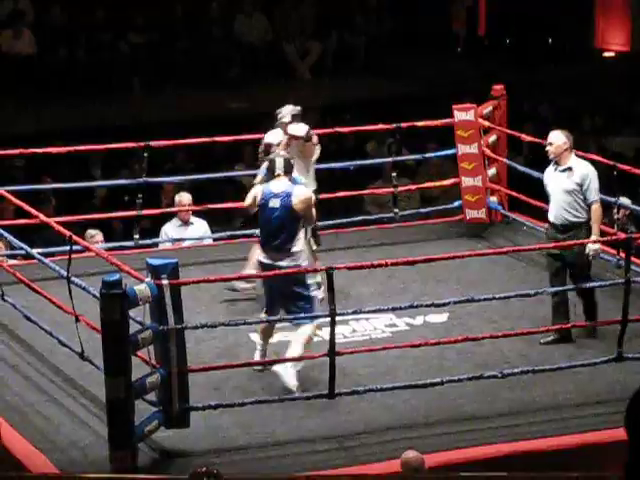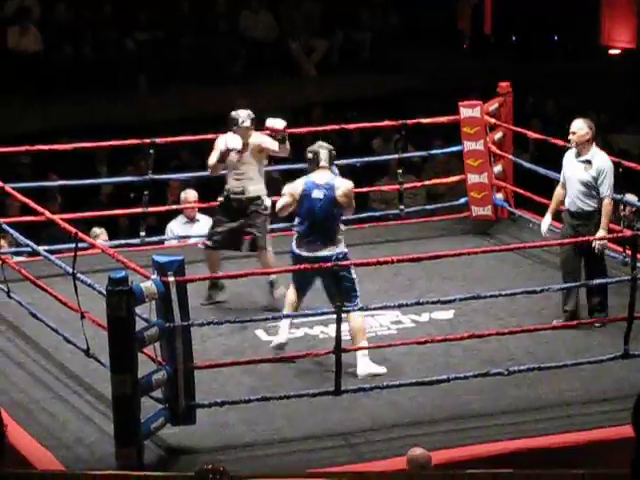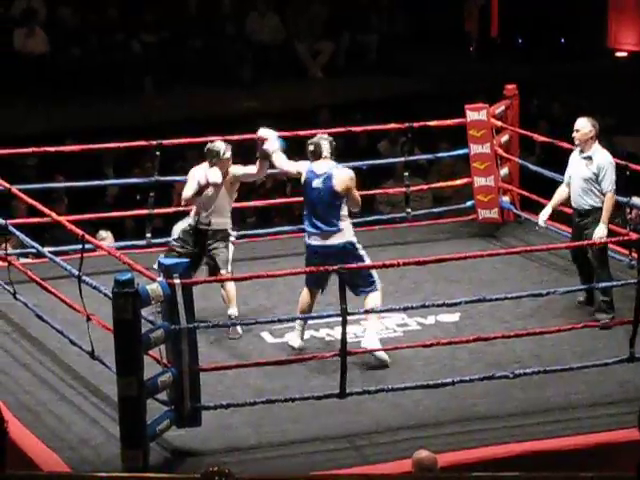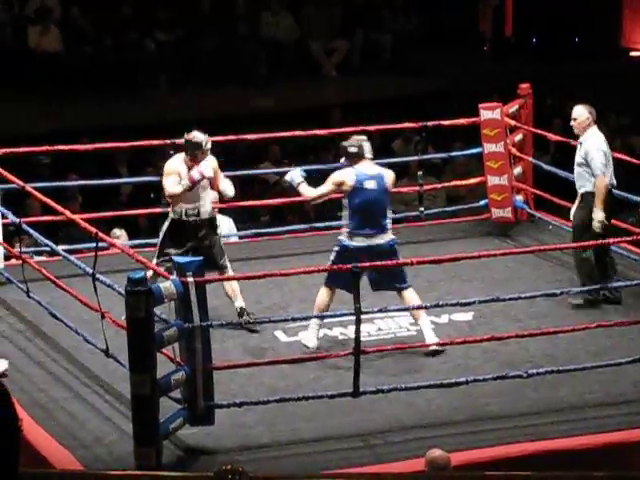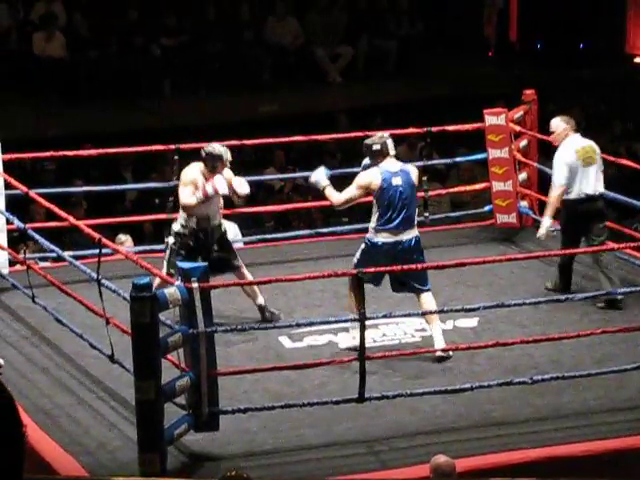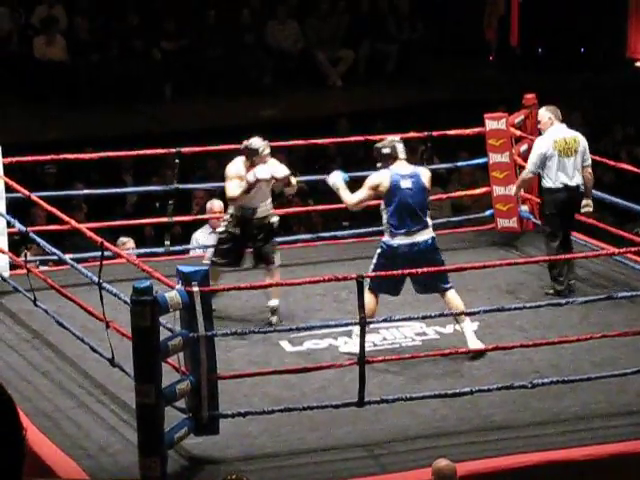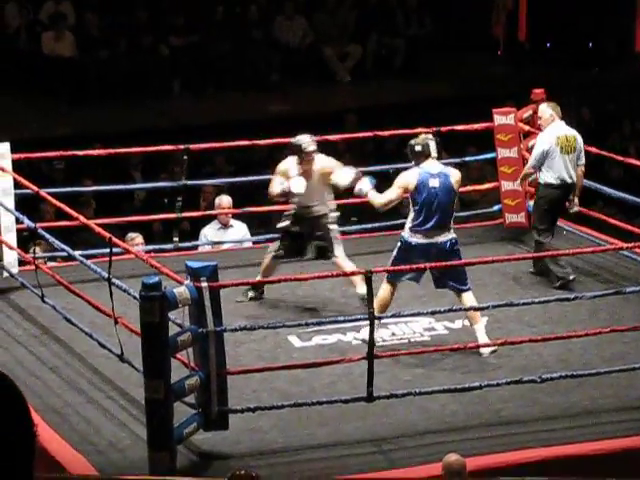
dt=0.3s
person 1, frame 1
left shoulder: (259, 191)
right shoulder: (303, 194)
left elbow: (247, 208)
right elbow: (310, 221)
left hip: (267, 262)
right hip: (292, 266)
left knee: (272, 311)
right knee: (307, 322)
left ankle: (261, 354)
right ankle: (287, 365)
person 1, frame 2
left shoulder: (299, 185)
right shoulder: (345, 186)
left elbow: (280, 211)
left hip: (303, 253)
right hip: (333, 255)
left knee: (297, 289)
right knee: (352, 306)
left ankle: (283, 331)
right ankle: (363, 361)
person 1, frame 3
left shoulder: (304, 170)
right shoulder: (345, 175)
left elbow: (280, 163)
right elbow: (356, 206)
left wrist: (272, 143)
left hip: (315, 245)
right hip: (343, 244)
left knee: (311, 289)
right knee: (371, 288)
left ankle: (297, 336)
right ankle: (371, 338)
person 1, frame 4
left shoulder: (344, 176)
right shoulder: (388, 175)
left elbow: (313, 196)
left wrist: (298, 180)
left hip: (352, 245)
right hip: (383, 244)
left knee: (329, 286)
right knee: (405, 288)
left ankle: (312, 334)
right ankle: (430, 337)
person 1, frame 5
left shoulder: (370, 176)
right shoulder: (412, 171)
left elbow: (339, 201)
left wrist: (323, 182)
left hip: (379, 243)
right hip: (409, 242)
left knee: (356, 283)
right knee: (423, 291)
right ankle: (439, 343)
person 1, frame 6
left shoulder: (380, 178)
right shoulder: (424, 174)
left elbow: (351, 201)
left wrist: (338, 184)
left hip: (394, 246)
right hip: (425, 243)
left knee: (372, 290)
right knee: (446, 289)
left ankle: (358, 341)
right ankle: (471, 340)
person 1, frame 7
left shoulder: (409, 177)
right shoulder: (455, 175)
left elbow: (382, 203)
left wrist: (366, 189)
left hip: (414, 242)
right hip: (444, 243)
left knee: (390, 281)
right knee: (463, 290)
right ankle: (483, 340)
person 2, frame 1
left shoulder: (584, 170)
right shoulder: (549, 172)
left elbow: (595, 205)
left wrist: (595, 237)
left hip: (578, 232)
right hip: (554, 232)
left knee: (582, 282)
right knee: (556, 285)
left ankle: (591, 322)
right ankle: (561, 330)
person 2, frame 2
left shoulder: (602, 163)
right shoulder: (569, 156)
left elbow: (607, 199)
left wrist: (603, 230)
right wrist: (549, 213)
left hip: (592, 220)
right hip: (570, 217)
left knee: (595, 269)
right knee: (568, 266)
left ankle: (598, 311)
right ankle: (569, 313)
person 2, frame 3
left shoulder: (603, 159)
right shoulder: (575, 156)
left elbow: (610, 195)
right elbow: (566, 186)
left wrist: (603, 225)
right wrist: (549, 207)
left hip: (594, 217)
right hip: (578, 215)
left knee: (599, 263)
right knee: (578, 258)
left ankle: (605, 309)
right ankle: (590, 295)
person 2, frame 4
left shoulder: (592, 142)
right shoulder: (589, 140)
left elbow: (601, 178)
left wrist: (598, 209)
right wrist: (578, 201)
left hip: (593, 200)
right hip: (599, 199)
left knee: (580, 246)
right knee: (601, 245)
left ankle: (590, 293)
right ankle: (611, 291)
person 2, frame 5
left shoulder: (564, 152)
right shoulder: (592, 146)
left elbow: (558, 189)
right elbow: (600, 174)
left wrist: (547, 218)
left hip: (576, 206)
right hip: (596, 203)
left knee: (569, 248)
right knee: (598, 249)
left ankle: (562, 286)
right ankle: (612, 292)
person 2, frame 6
left shoulder: (543, 141)
right shoulder: (578, 138)
left elbow: (529, 174)
right elbow: (588, 172)
left wrist: (517, 187)
right wrist: (588, 197)
left hip: (553, 195)
right hip: (574, 193)
left knee: (554, 241)
right knee: (565, 237)
left ankle: (560, 285)
right ankle: (568, 277)
person 2, frame 7
left shoulder: (546, 137)
right shoulder: (575, 136)
left elbow: (530, 168)
right elbow: (580, 170)
left wrist: (522, 178)
right wrist: (575, 195)
left hip: (548, 190)
right hip: (566, 189)
left knee: (541, 234)
right knee: (547, 230)
left ankle: (562, 273)
right ankle: (540, 267)
person 3, frame 1
left shoulder: (305, 136)
right shoulder: (277, 136)
left elbow: (314, 151)
right elbow: (264, 161)
left wrist: (307, 137)
right wrist: (265, 149)
left knee: (307, 243)
left ankle: (317, 283)
right ankle: (248, 278)
person 3, frame 2
left shoulder: (259, 140)
right shoulder: (223, 141)
left elbow: (283, 152)
right elbow: (212, 169)
left wrist: (282, 137)
right wrist: (223, 154)
left hip: (255, 200)
right hip: (231, 198)
left knee: (261, 247)
right knee: (211, 245)
left ankle: (272, 284)
right ankle: (216, 286)
person 3, frame 3
left shoulder: (233, 172)
right shoulder: (197, 172)
left elbow: (258, 174)
right elbow: (186, 201)
left wrist: (264, 158)
right wrist: (201, 186)
left hip: (220, 231)
right hip: (195, 228)
left knee: (223, 273)
left ankle: (233, 318)
person 3, frame 4
left shoulder: (210, 162)
right shoulder: (174, 165)
left elbow: (217, 183)
right elbow: (171, 195)
left wrist: (224, 188)
right wrist: (192, 180)
left hip: (205, 221)
right hip: (179, 223)
left knee: (223, 268)
right knee: (159, 268)
left ankle: (242, 312)
person 3, frame 5
left shoulder: (225, 174)
right shoulder: (190, 174)
left elbow: (238, 198)
right elbow: (185, 205)
left wrist: (240, 191)
right wrist: (206, 194)
left hip: (213, 228)
right hip: (188, 230)
left knee: (239, 269)
right knee: (169, 273)
left ankle: (263, 308)
person 3, frame 6
left shoulder: (272, 165)
right shoulder: (235, 168)
left elbow: (291, 190)
right elbow: (232, 198)
left wrist: (286, 178)
right wrist: (252, 181)
left hip: (263, 219)
right hip: (238, 218)
left knee: (271, 264)
right knee: (215, 261)
left ankle: (273, 308)
person 3, frame 7
left shoulder: (325, 163)
right shoulder: (287, 166)
left elbow: (344, 179)
right elbow: (274, 193)
left wrist: (353, 176)
right wrist: (286, 190)
left hip: (322, 216)
right hip: (299, 213)
left knee: (338, 258)
right knee: (275, 254)
left ankle: (364, 294)
right ankle: (256, 289)
